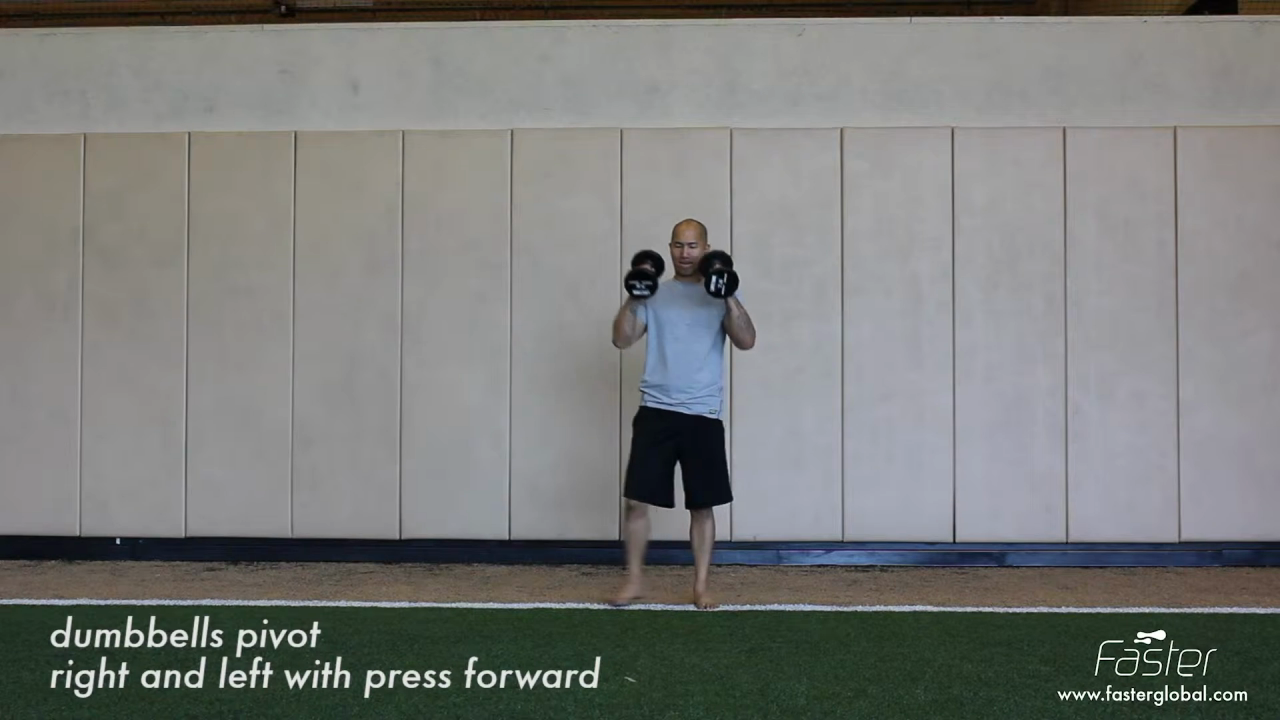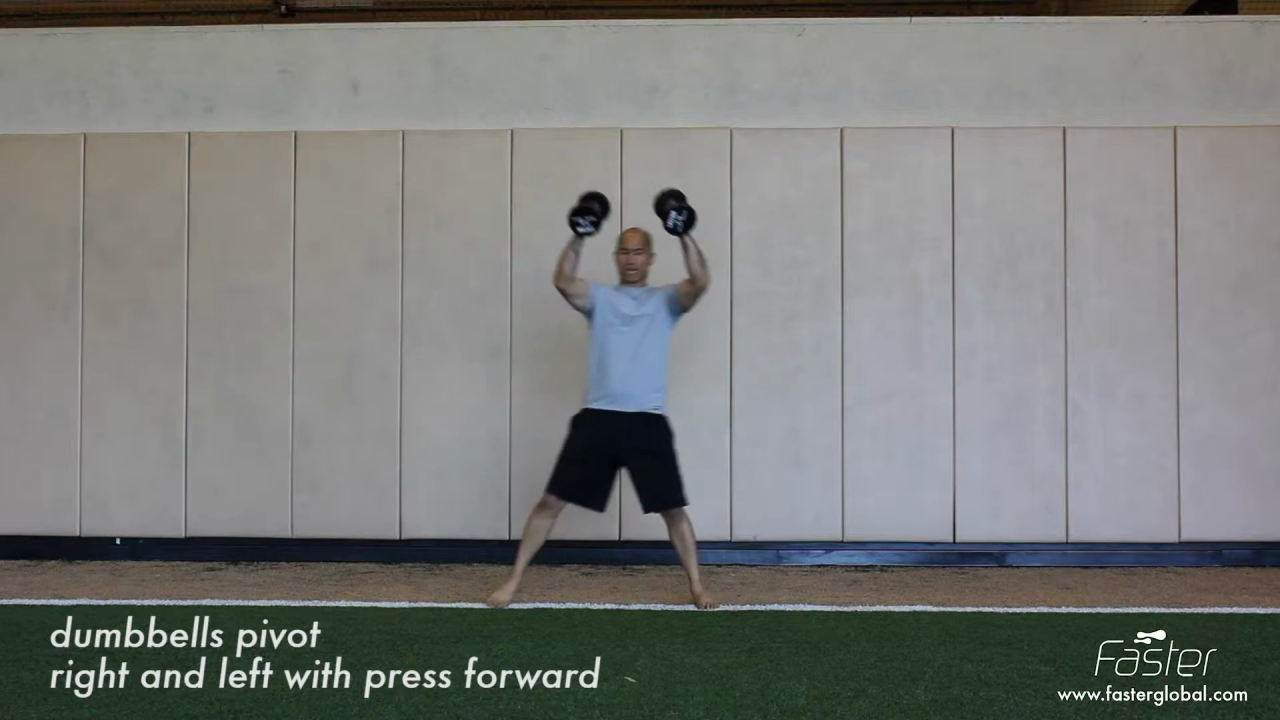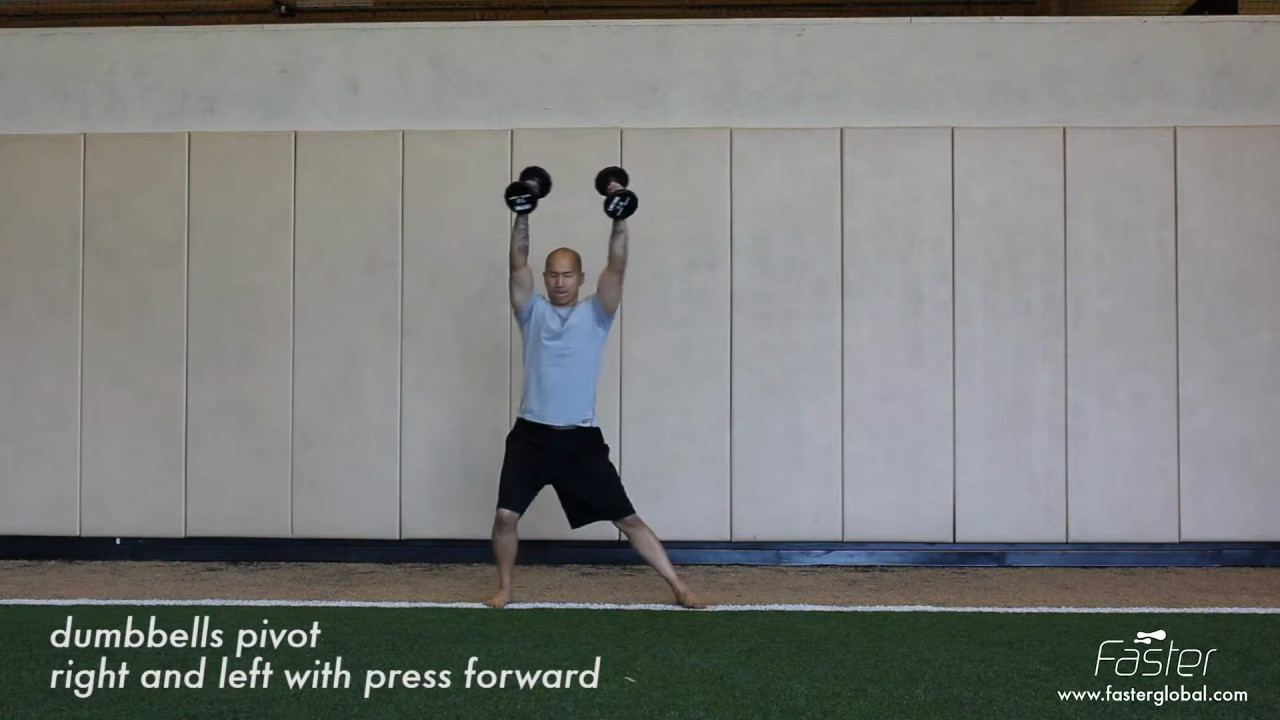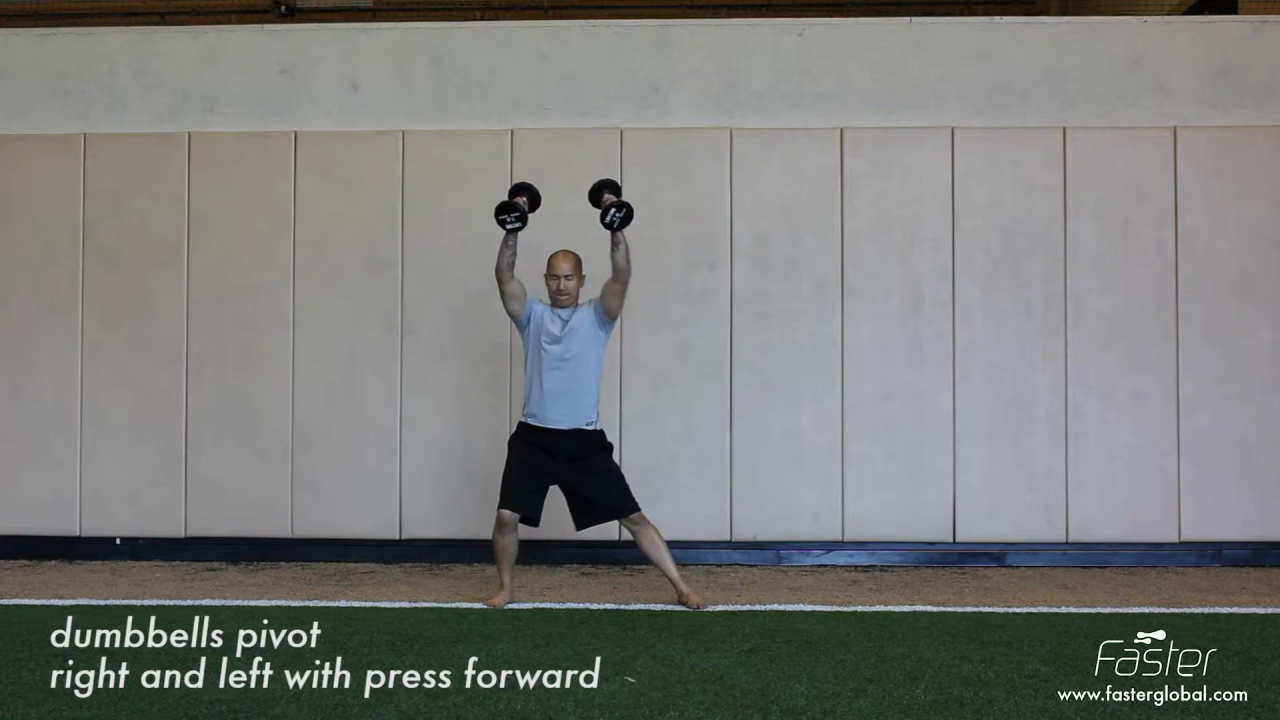
dt=0.4s
person 1, frame 1
left shoulder: (721, 294)
right shoulder: (654, 295)
left elbow: (746, 341)
right elbow: (622, 340)
left wrist: (729, 297)
right wrist: (633, 297)
left hip: (703, 416)
right hip: (656, 412)
left knee: (703, 506)
right knee: (637, 501)
left ankle: (701, 586)
right ankle: (634, 581)
person 1, frame 2
left shoulder: (666, 299)
right shoulder: (601, 297)
left elbow: (700, 283)
right elbow: (563, 282)
left wrist: (683, 234)
right wrist: (578, 237)
left hip: (647, 421)
right hip: (598, 417)
left knee: (673, 508)
right knee: (552, 500)
left ankle: (696, 585)
right ankle: (514, 580)
person 1, frame 3
left shoulder: (595, 313)
right shoulder: (533, 311)
left elbow: (616, 266)
right elbow: (517, 263)
left wrist: (619, 217)
right wrist: (523, 214)
left hip: (581, 438)
right hip: (532, 435)
left knee: (627, 519)
right knee: (505, 516)
left ankle: (678, 587)
right ankle: (505, 587)
person 1, frame 4
left shoulder: (596, 316)
right shoulder: (532, 315)
left elbow: (621, 276)
right elbow: (504, 277)
left wrist: (616, 229)
right wrist: (512, 230)
left hip: (585, 439)
right hip: (534, 438)
left knee: (632, 516)
right knee: (506, 517)
left ankle: (681, 587)
right ankle: (505, 587)
